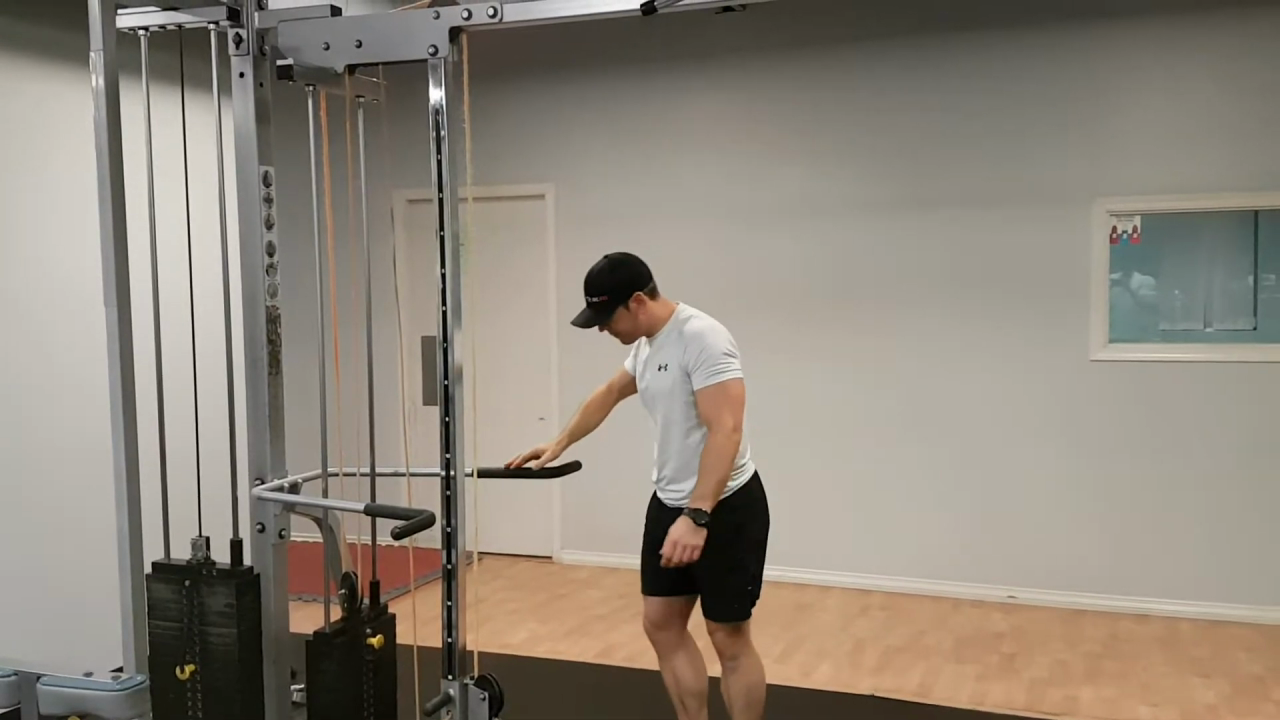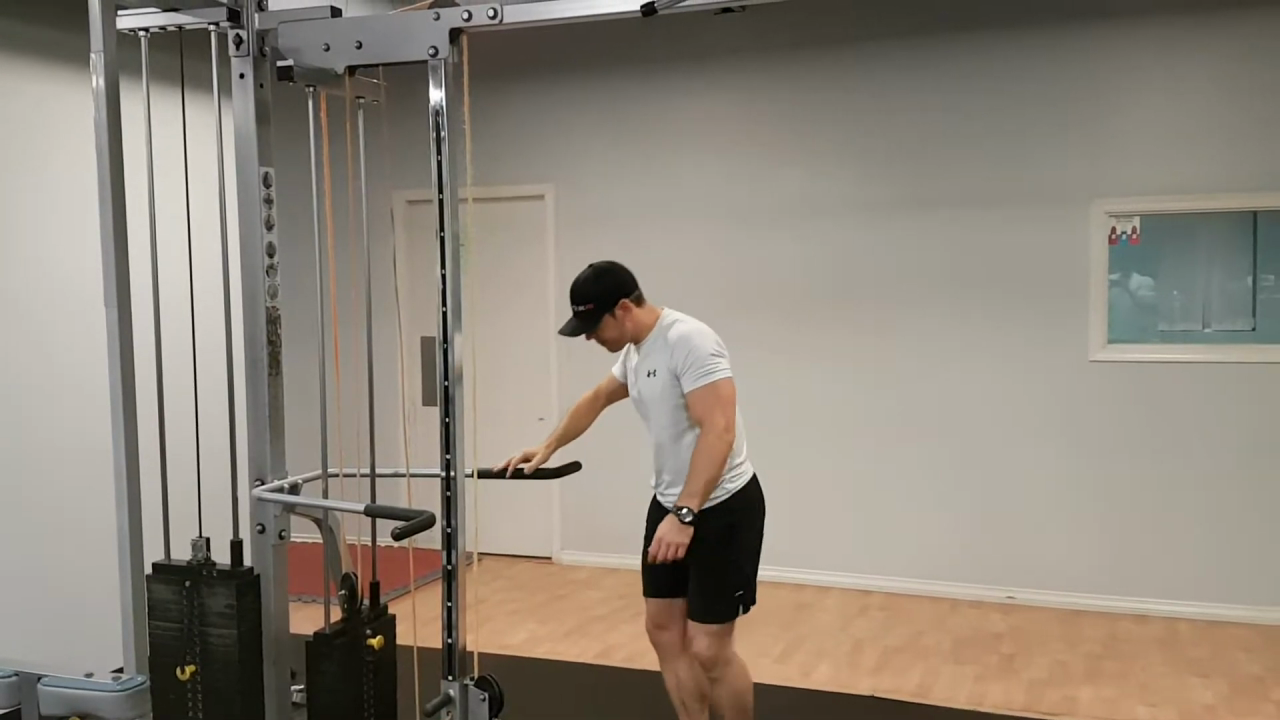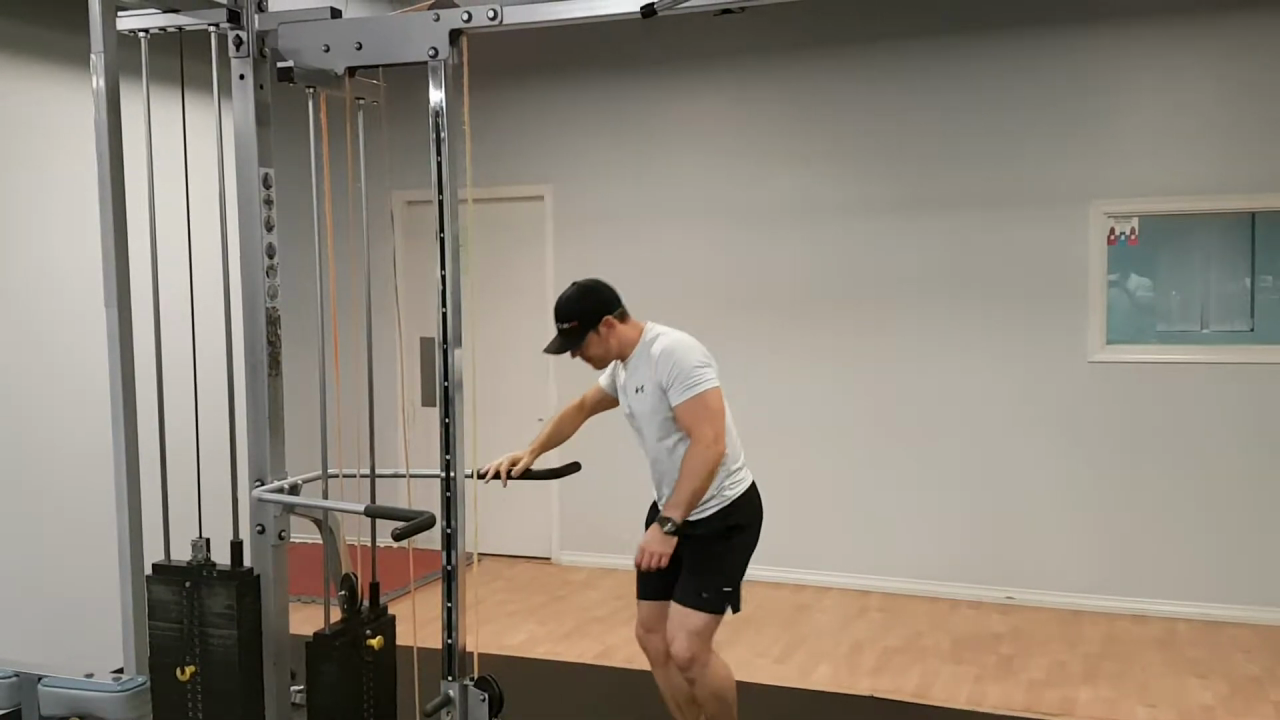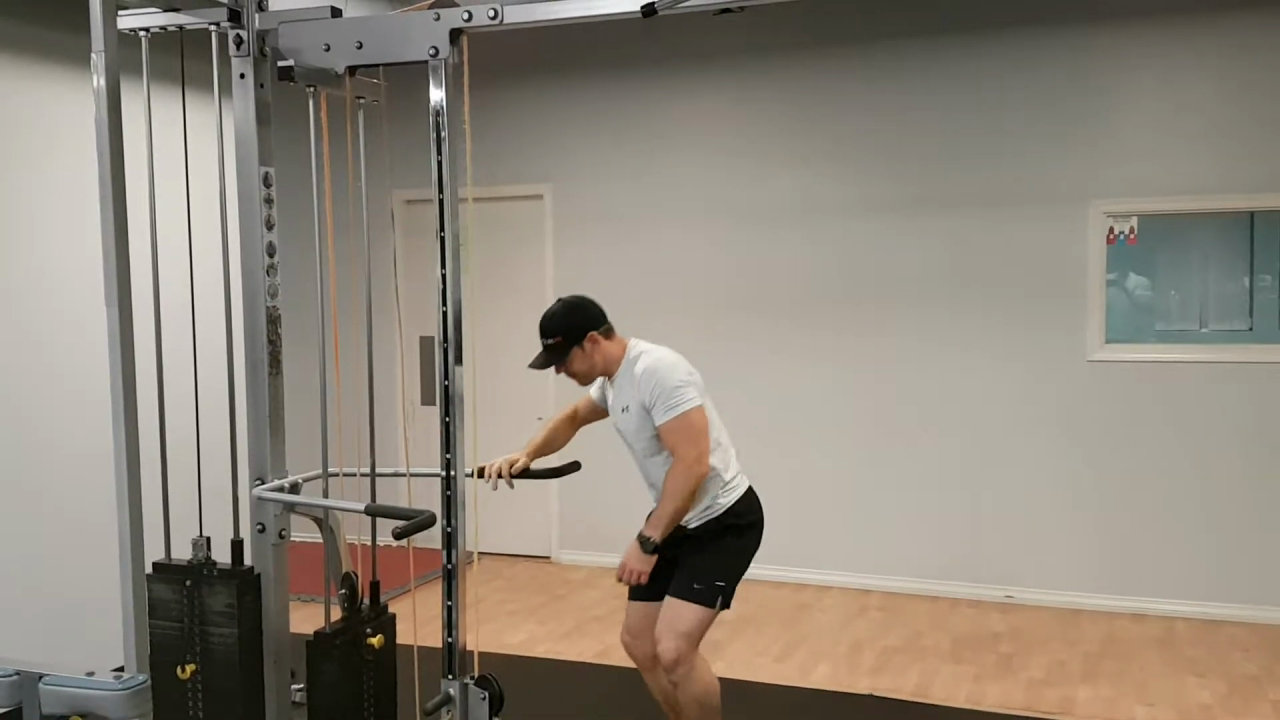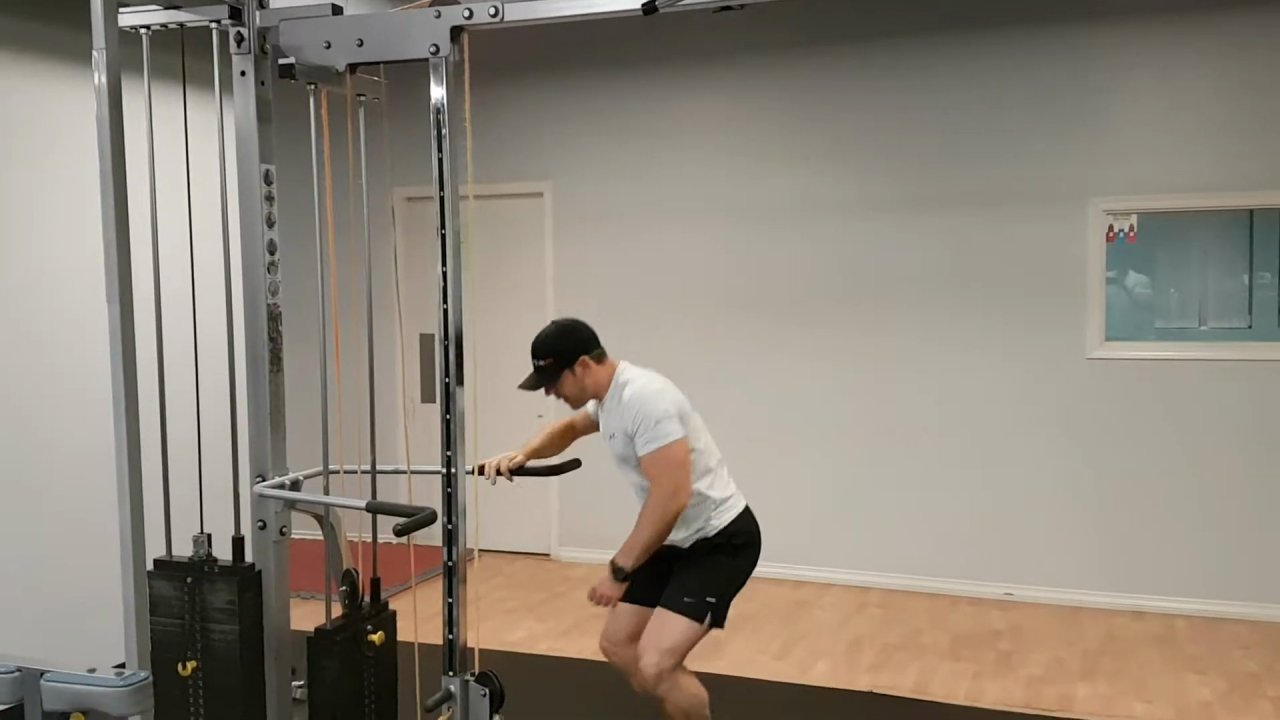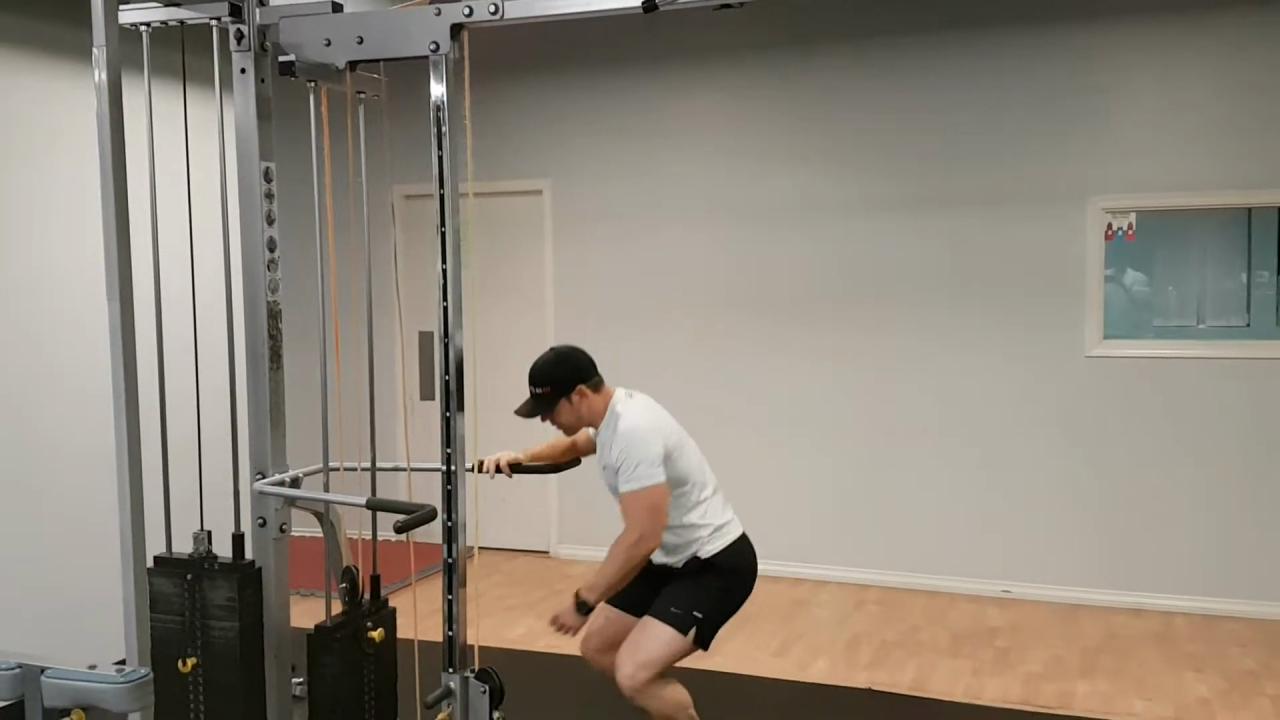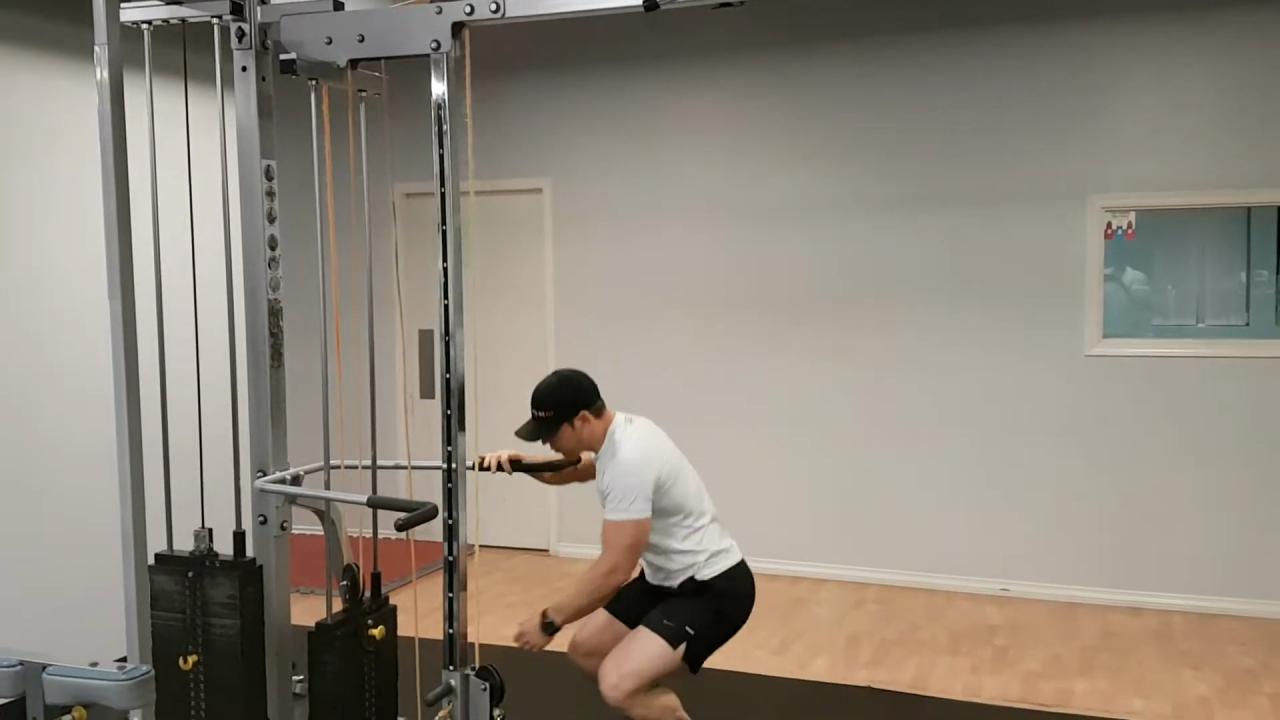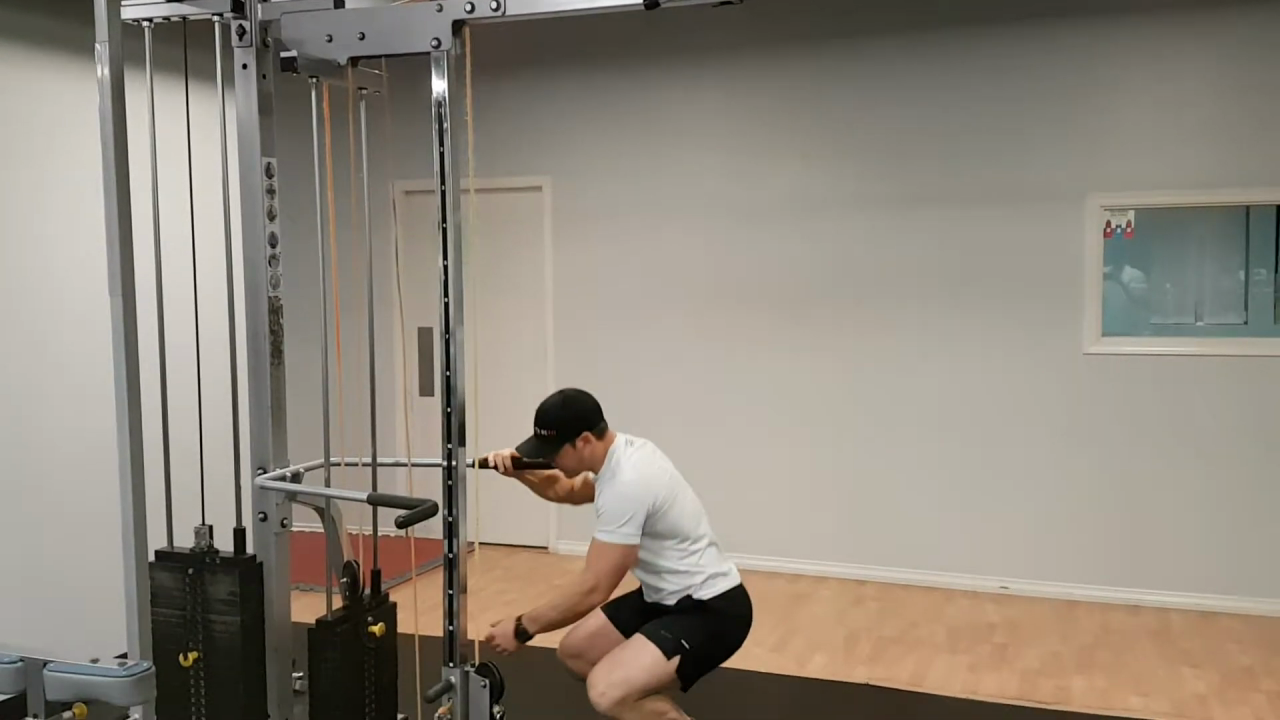
dt=0.1s
person 1, frame 1
left shoulder: (702, 338)
right shoulder: (647, 344)
left elbow: (725, 432)
right elbow: (608, 394)
left wrist: (696, 516)
right wrist: (558, 444)
left hip: (724, 508)
right hip: (668, 502)
left knee: (729, 641)
right knee: (661, 628)
person 1, frame 2
left shoulder: (688, 340)
right shoulder: (636, 352)
left elbow: (719, 432)
right elbow: (597, 400)
left wrist: (683, 516)
right wrist: (546, 448)
left hip: (725, 510)
right hip: (672, 502)
left knee: (708, 650)
right knee: (663, 632)
person 1, frame 3
left shoulder: (673, 353)
right shoulder: (623, 365)
left elbow: (708, 444)
right elbow: (581, 408)
left wrist: (668, 525)
right wrist: (531, 452)
left hip: (722, 514)
right hip: (673, 512)
left knee: (685, 649)
right knee: (653, 637)
person 1, frame 4
left shoulder: (655, 371)
right shoulder: (616, 377)
left elbow: (692, 466)
right elbow: (574, 416)
left wrist: (646, 542)
right wrist: (524, 455)
left hip: (725, 522)
right hip: (682, 522)
left knee: (670, 649)
right knee: (637, 641)
person 1, frame 5
left shoulder: (643, 398)
right shoulder: (610, 395)
left elbow: (671, 497)
right elbow: (569, 428)
left wrist: (620, 569)
right wrist: (522, 454)
left hip: (720, 540)
right hip: (674, 538)
left knee: (655, 663)
right knee: (617, 645)
person 1, frame 6
left shoulder: (634, 431)
right shoulder: (617, 411)
left elbow: (641, 538)
right elbow: (572, 448)
left wrist: (582, 601)
right wrist: (521, 458)
left hip: (717, 566)
right hip: (676, 561)
left knee: (634, 673)
right knee: (598, 648)
person 1, frame 7
left shoulder: (630, 460)
right shoulder: (618, 433)
left elbow: (614, 569)
right elbow: (575, 469)
left wrist: (548, 622)
right wrist: (522, 463)
left hip: (713, 588)
left knee: (618, 683)
right knee: (586, 649)
person 1, frame 8
left shoulder: (626, 485)
right shoulder: (623, 453)
left elbow: (593, 587)
right elbow: (572, 491)
left wrist: (522, 628)
right wrist: (521, 473)
left hip: (711, 612)
left knee: (606, 691)
right knee: (576, 651)
